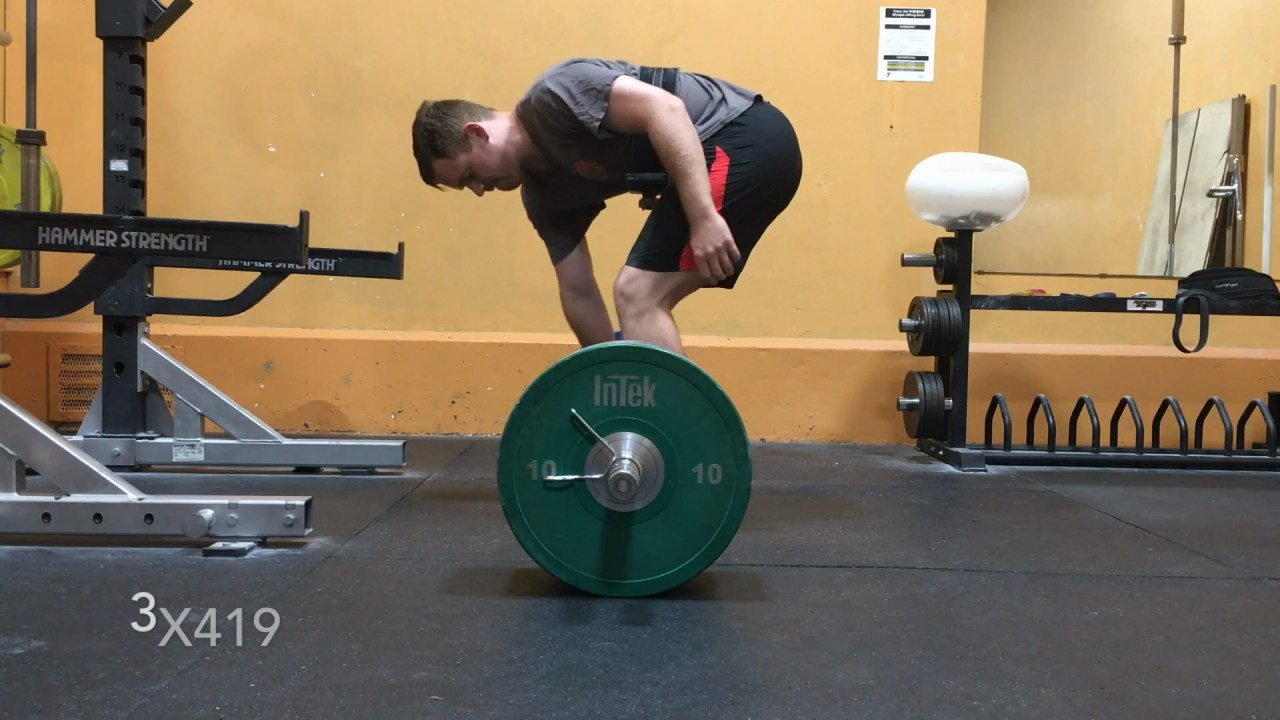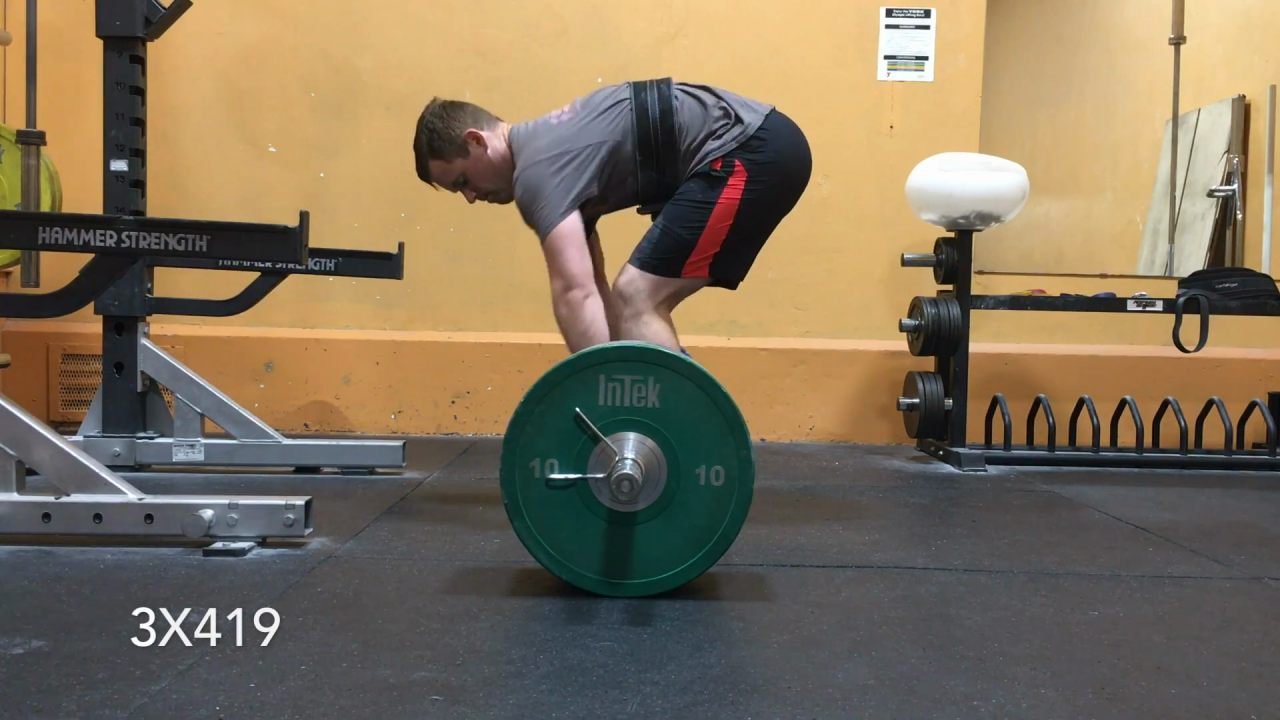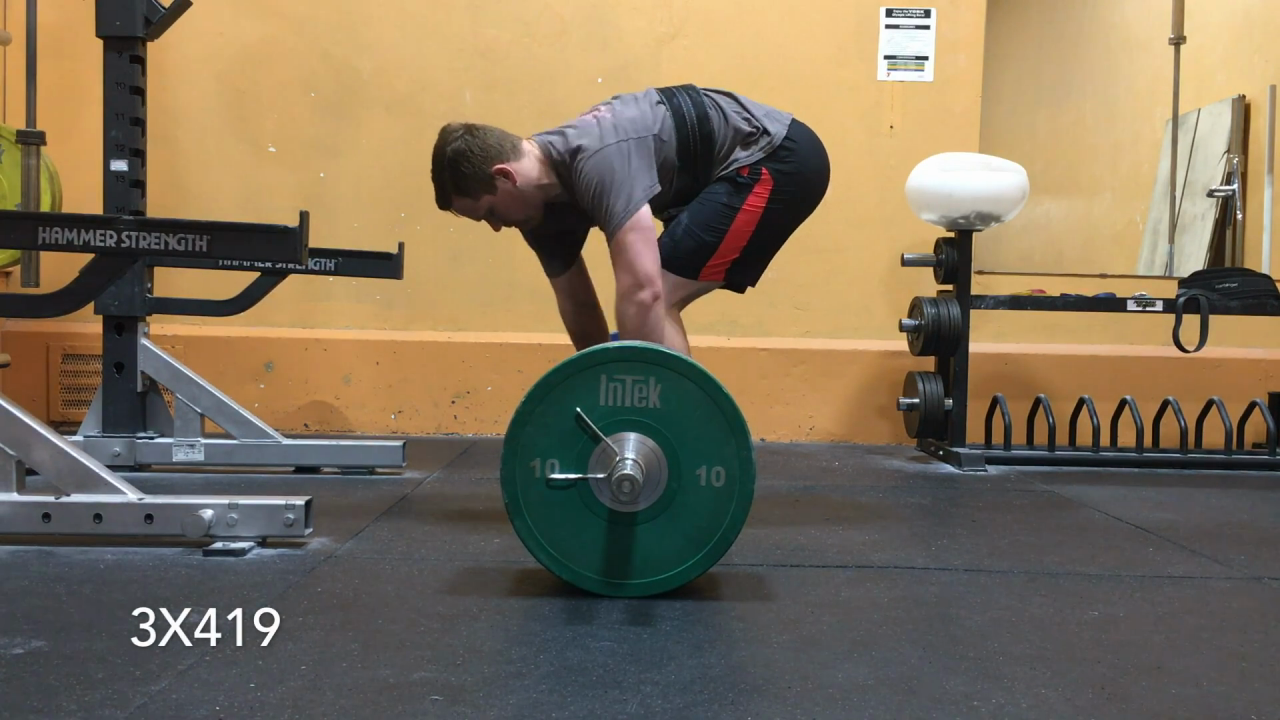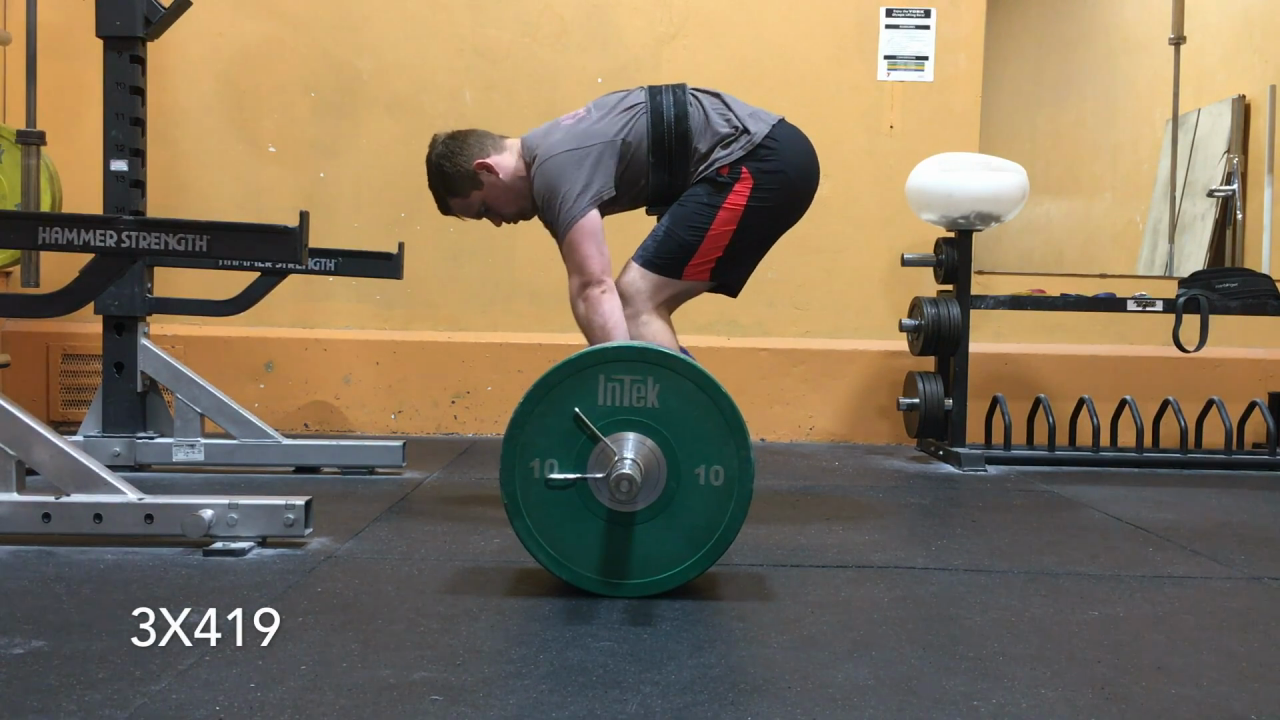
dt=1s
person 1, frame 1
left shoulder: (553, 97)
right shoulder: (544, 187)
left elbow: (663, 107)
right elbow: (578, 292)
left wrist: (704, 219)
left hip: (747, 138)
right hip: (750, 148)
left knee: (639, 294)
right knee: (644, 299)
person 1, frame 2
left shoulder: (539, 168)
right shoulder: (556, 161)
left elbow: (575, 291)
right elbow: (591, 288)
left hip: (754, 150)
right hip: (763, 147)
left knee: (637, 297)
right knee: (645, 301)
person 1, frame 3
left shoulder: (596, 161)
right shoulder: (544, 204)
left elbow: (642, 292)
right elbow: (578, 305)
left hip: (777, 158)
right hip: (765, 161)
left knee: (656, 303)
right knee: (657, 308)
person 1, frame 4
left shoulder: (555, 167)
right shoulder: (553, 168)
left elbow: (593, 288)
right elbow: (589, 287)
left hip: (761, 160)
right hip: (768, 159)
left knee: (637, 300)
right knee: (643, 304)
